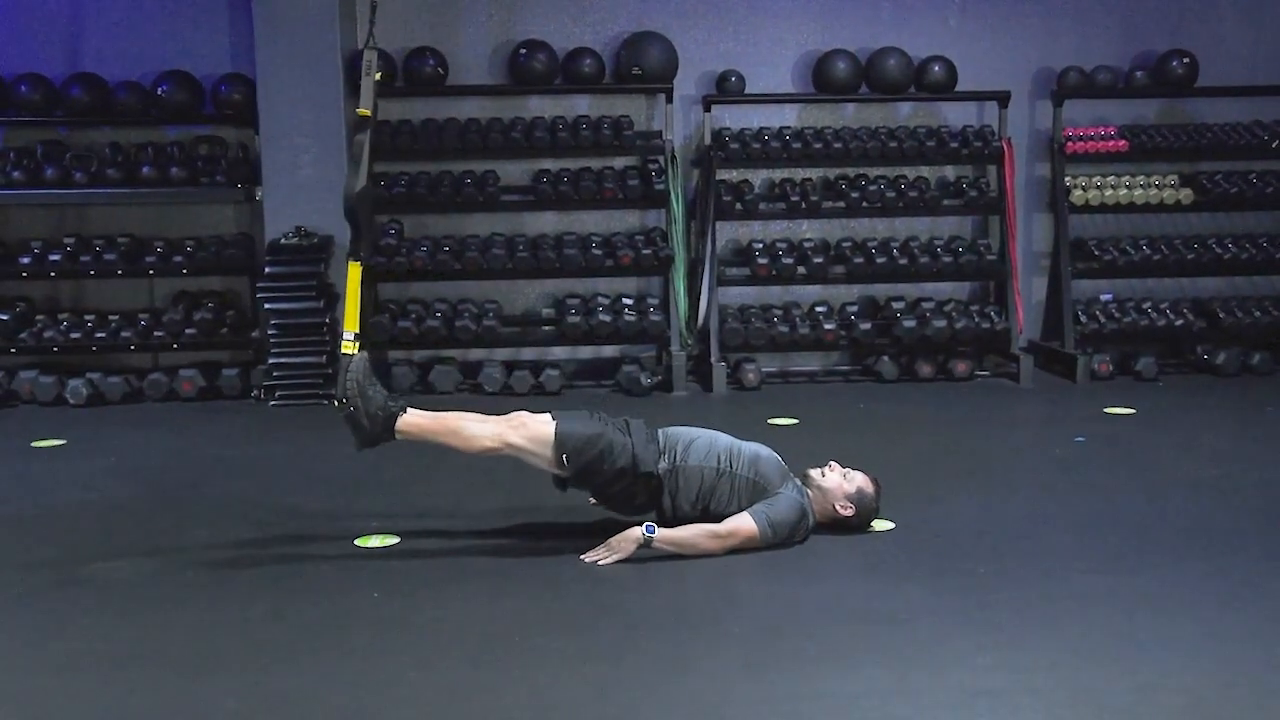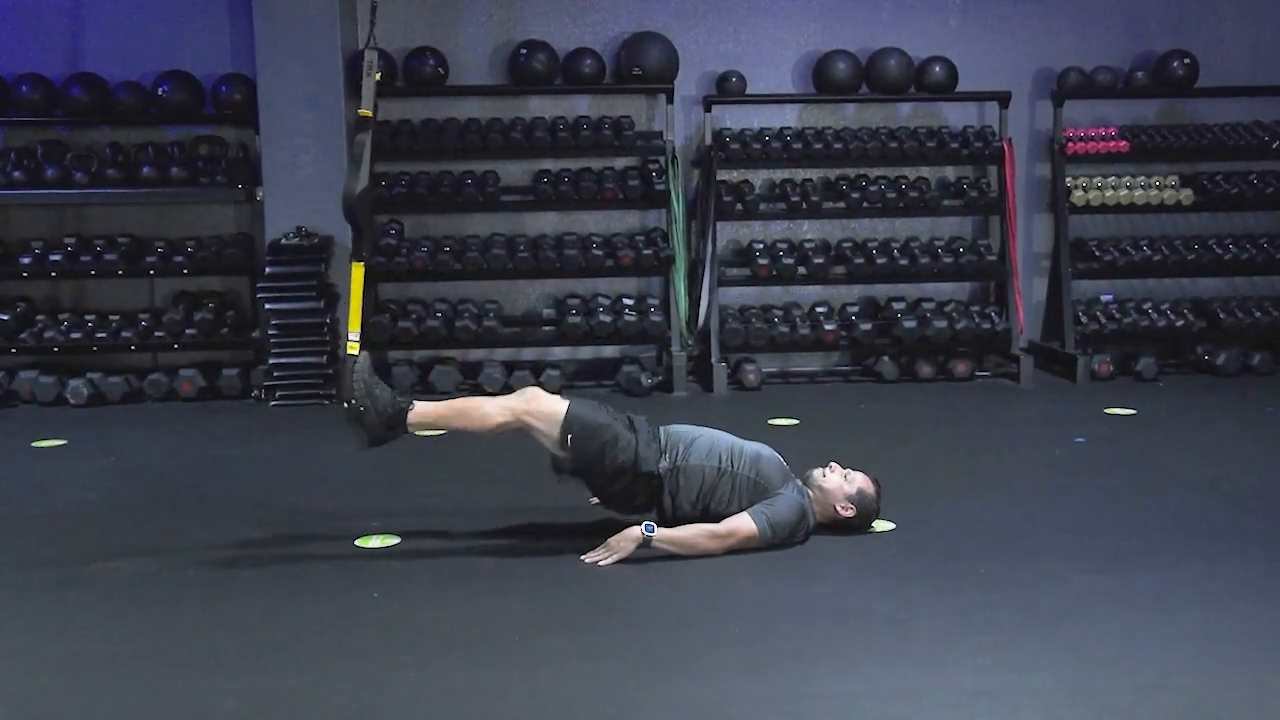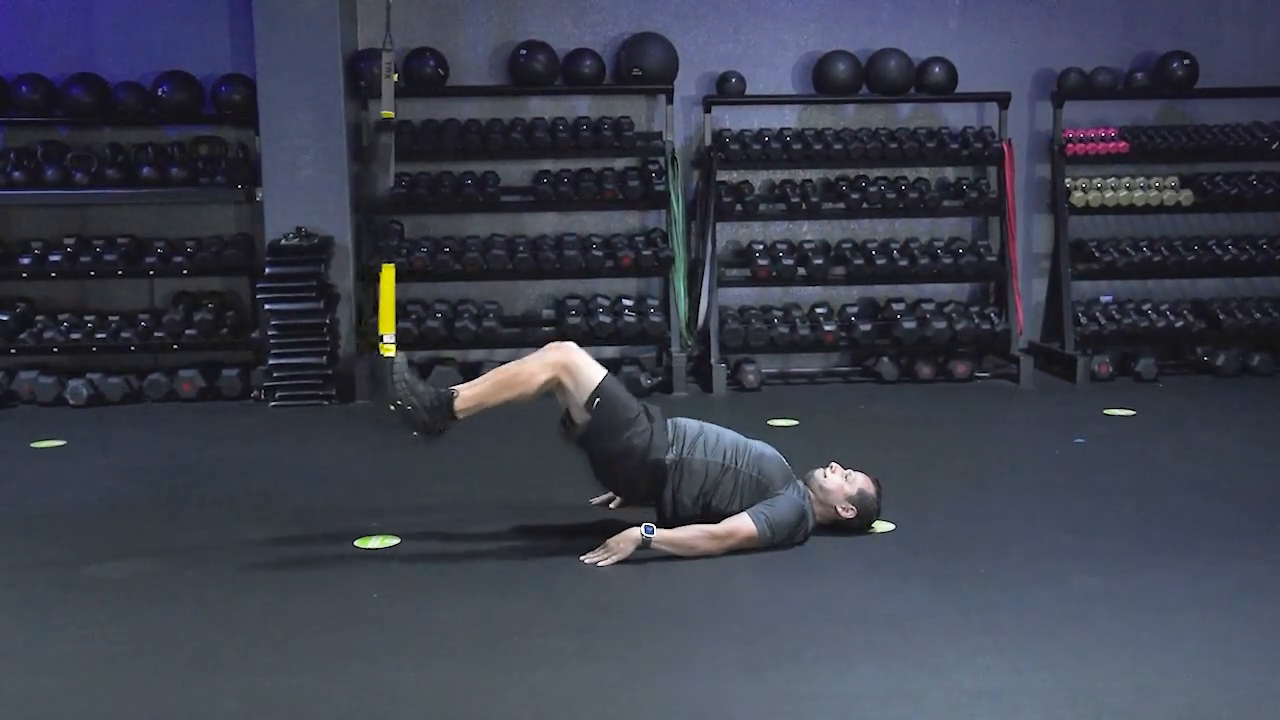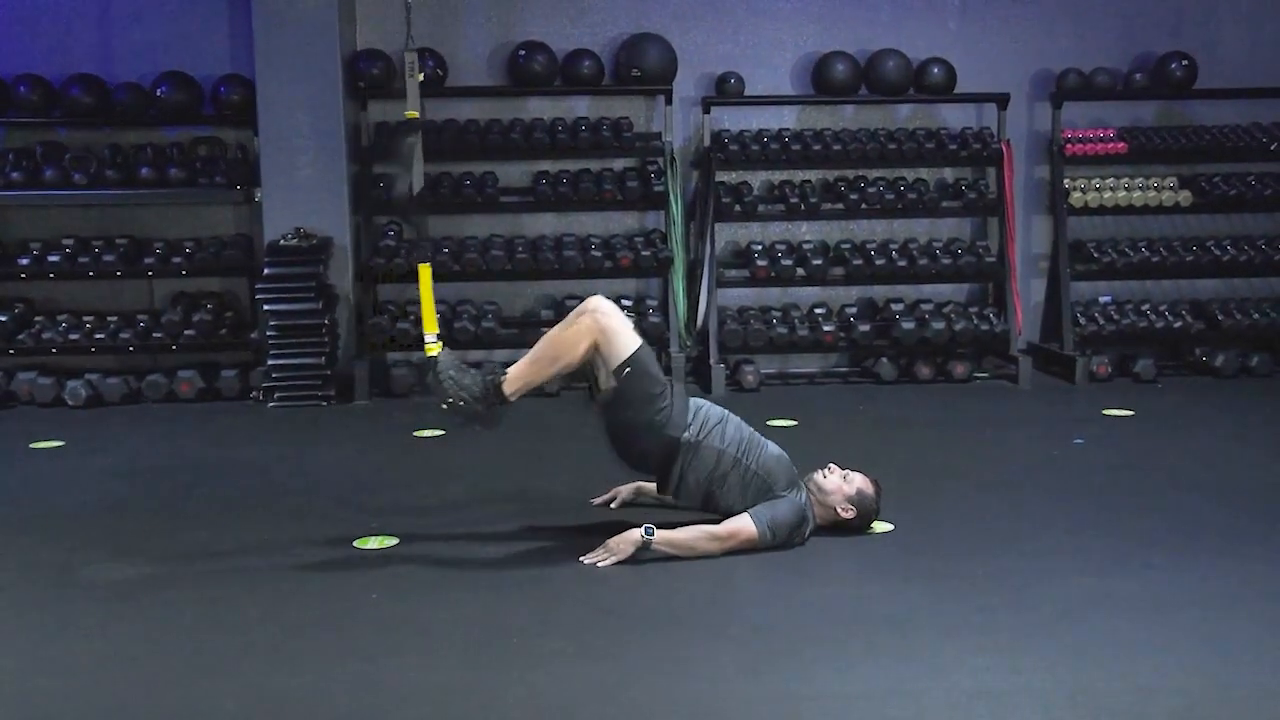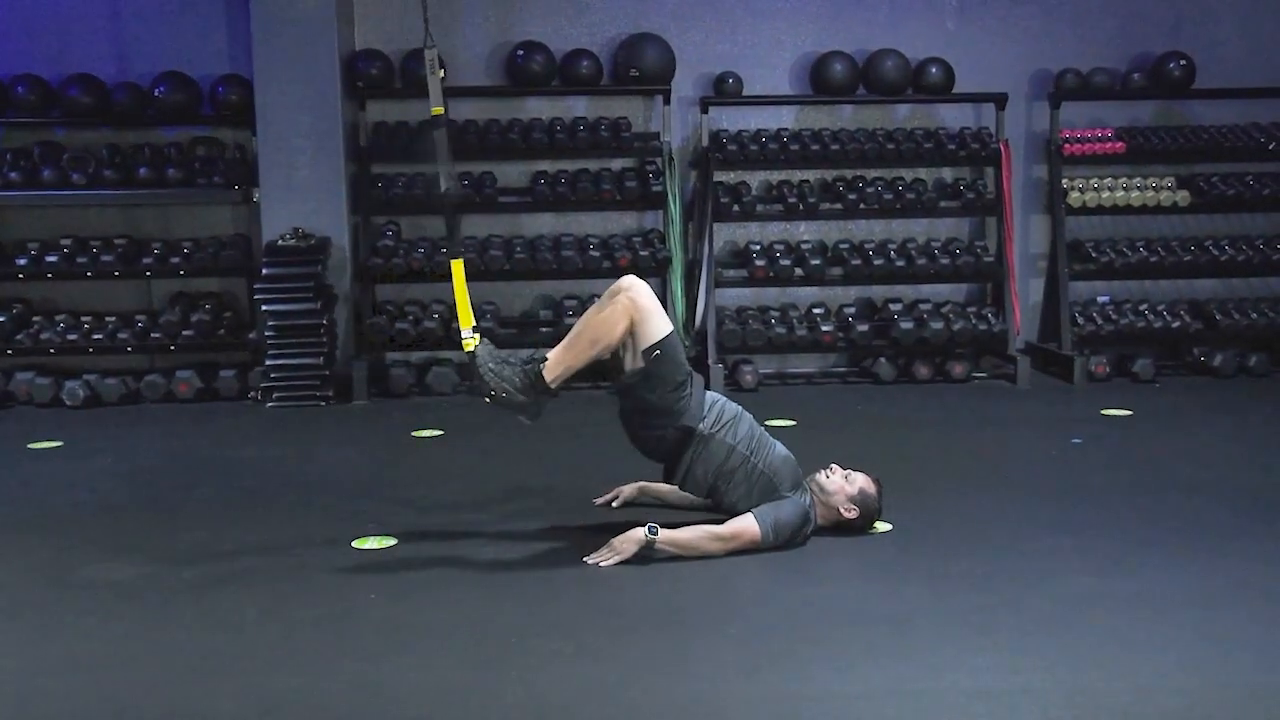
dt=0.2s
person 1, frame 1
left shoulder: (793, 513)
right shoulder: (784, 482)
left elbow: (723, 536)
left wrist: (644, 533)
left hip: (647, 474)
right hip: (650, 448)
left knee: (511, 432)
right knee: (517, 424)
left ankle: (389, 422)
right ankle: (394, 416)
person 1, frame 2
left shoulder: (794, 513)
right shoulder: (786, 482)
left elbow: (722, 536)
left wrist: (644, 534)
left hip: (648, 473)
right hip: (654, 448)
left knee: (527, 406)
right knee: (529, 400)
left ankle: (399, 417)
right ankle: (403, 411)
person 1, frame 3
left shoulder: (794, 514)
right shoulder: (789, 486)
left elbow: (722, 536)
left wrist: (644, 535)
left hip: (655, 459)
right hip: (663, 441)
left knee: (563, 357)
right knee: (558, 358)
left ankle: (443, 407)
right ankle: (447, 402)
person 1, frame 4
left shoulder: (792, 517)
right shoulder: (791, 492)
left elbow: (722, 538)
left wrist: (643, 536)
right wrist: (643, 488)
left hip: (665, 435)
right hip: (679, 427)
left knee: (597, 313)
right knee: (595, 313)
left ankle: (492, 394)
right ankle: (496, 387)
person 1, frame 5
left shoulder: (796, 517)
right shoulder: (796, 494)
left elbow: (726, 538)
left wrist: (647, 535)
left hip: (678, 423)
right hip: (690, 421)
left knee: (631, 293)
right knee: (626, 294)
left ankle: (535, 382)
right ankle: (537, 375)
